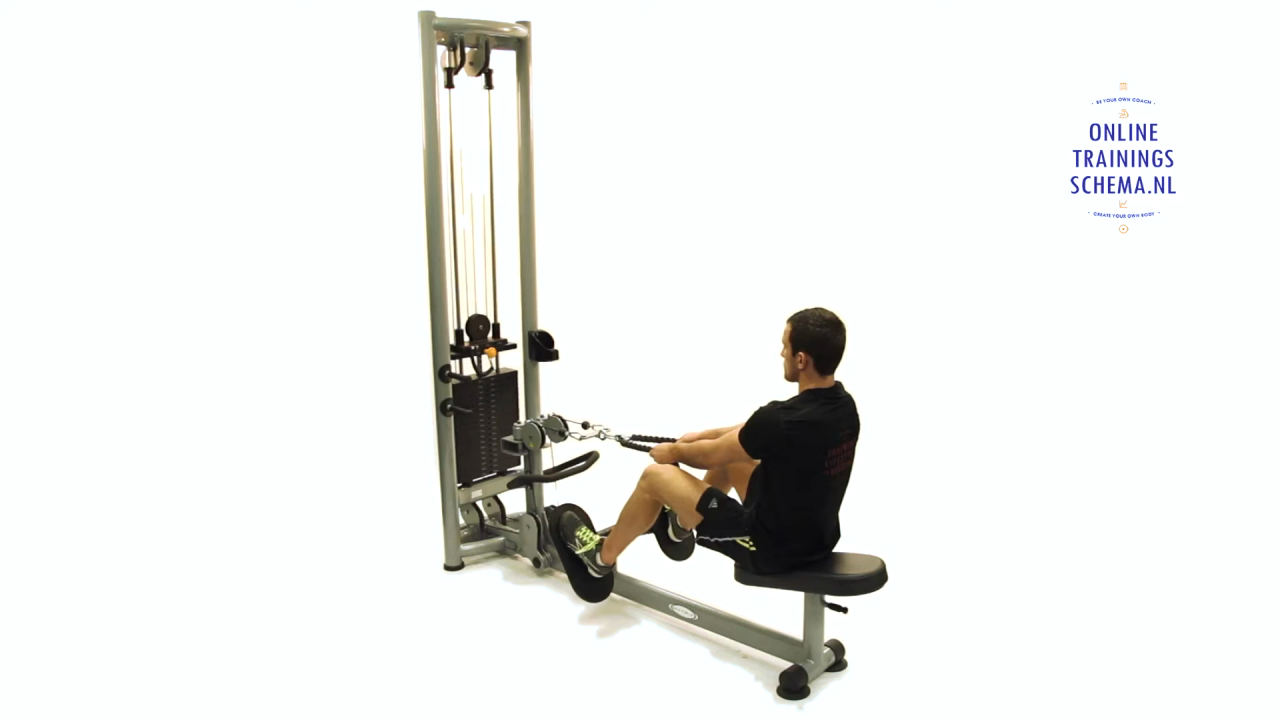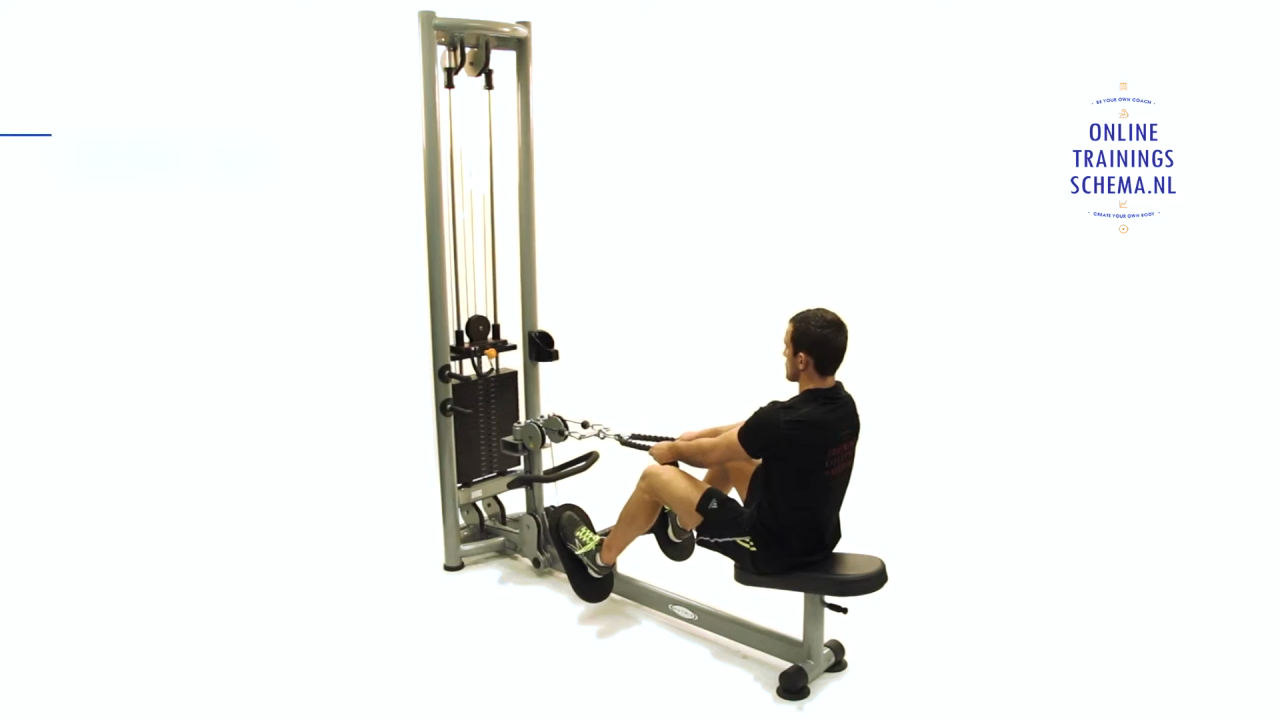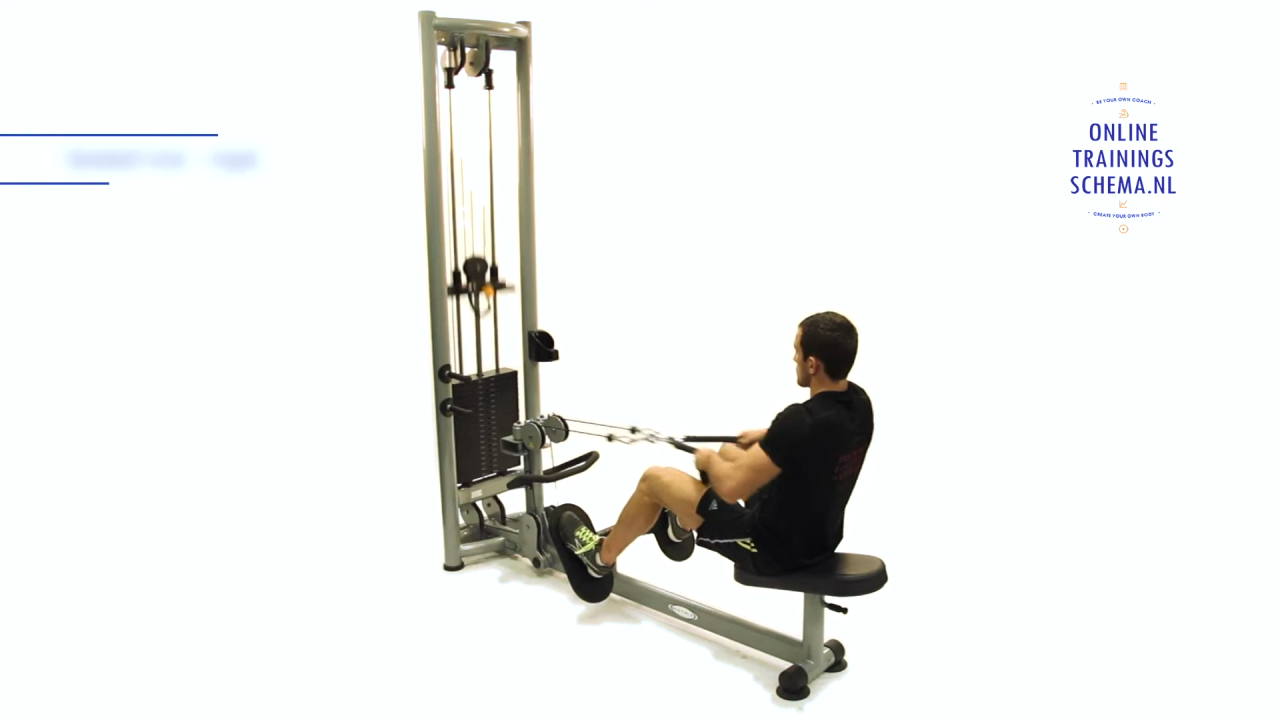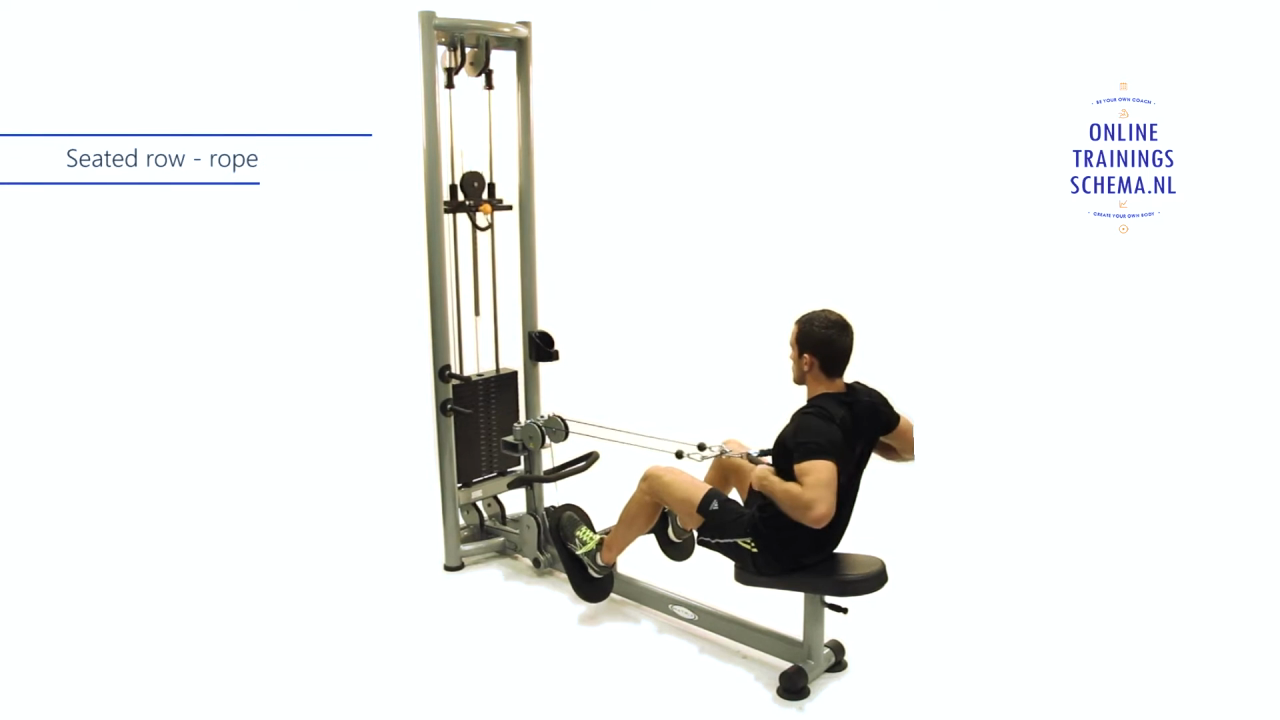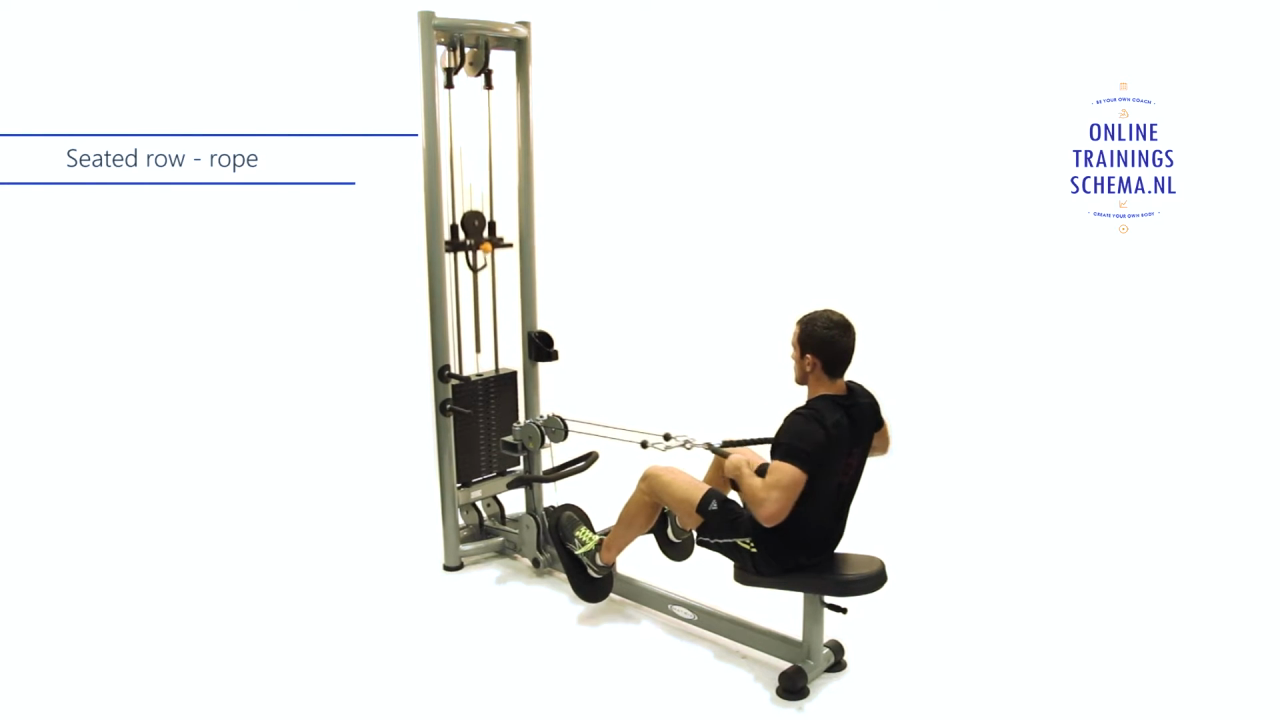
dt=0.4s
person 1, frame 1
left shoulder: (784, 419)
right shoulder: (843, 403)
left elbow: (711, 457)
left wrist: (673, 450)
right wrist: (702, 435)
left hip: (771, 546)
right hip: (817, 538)
left knee: (655, 476)
right knee: (731, 450)
left ankle: (602, 556)
right ankle: (683, 521)
person 1, frame 2
left shoulder: (785, 419)
right shoulder: (841, 401)
left elbow: (708, 454)
left wrist: (672, 449)
right wrist: (700, 435)
left hip: (772, 547)
right hip: (818, 537)
left knee: (654, 477)
right knee: (729, 451)
left ankle: (603, 556)
right ankle: (683, 522)
person 1, frame 3
left shoulder: (801, 421)
right shoulder: (857, 402)
left elbow: (730, 488)
left wrist: (707, 462)
right wrist: (768, 436)
left hip: (773, 548)
right hip: (818, 538)
left knee: (654, 479)
right knee: (728, 451)
left ankle: (602, 557)
right ankle: (682, 523)
person 1, frame 4
left shoulder: (813, 423)
right shoulder: (867, 401)
left elbow: (817, 509)
right elbow: (911, 448)
left wrist: (765, 480)
left hip: (773, 547)
right hip: (818, 541)
left knee: (655, 478)
right knee: (731, 450)
left ankle: (603, 555)
right ankle: (684, 522)
person 1, frame 5
left shoulder: (806, 424)
right shoulder: (863, 402)
left elbow: (768, 510)
right elbow: (881, 445)
left wrist: (741, 470)
left hip: (774, 548)
right hip: (819, 538)
left knee: (654, 478)
right knee: (731, 454)
left ankle: (602, 556)
right ankle: (682, 522)
